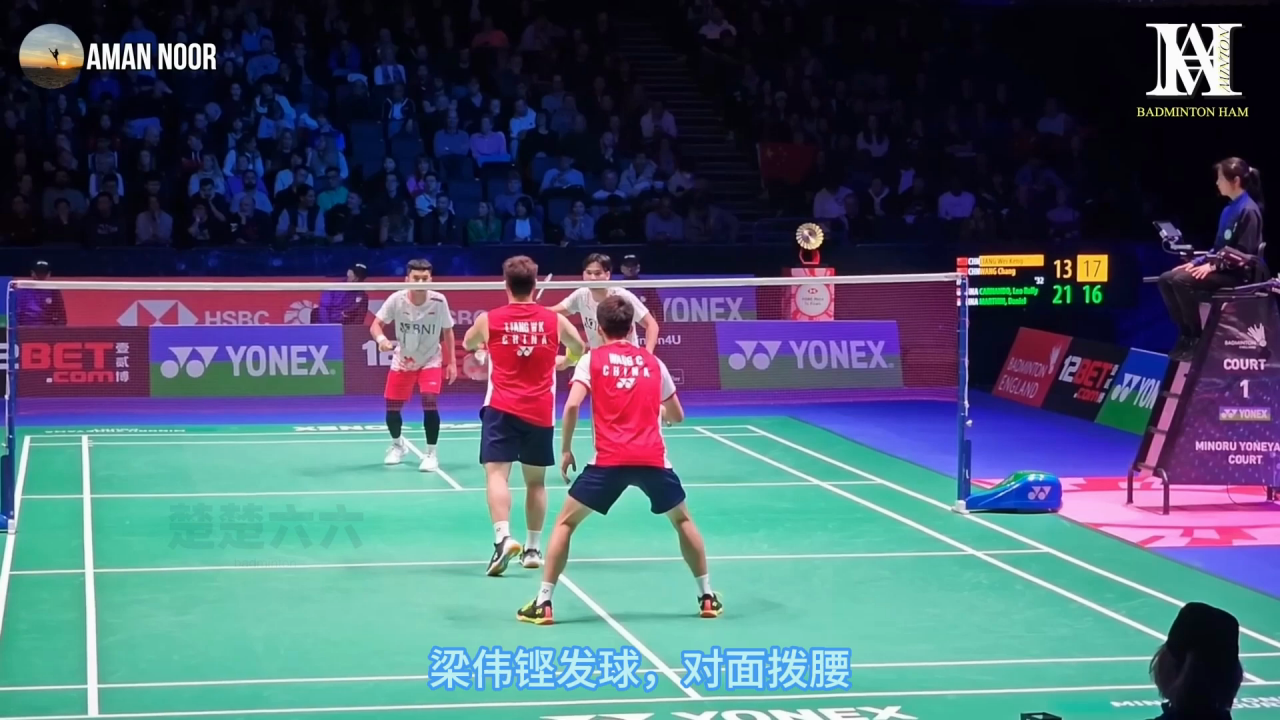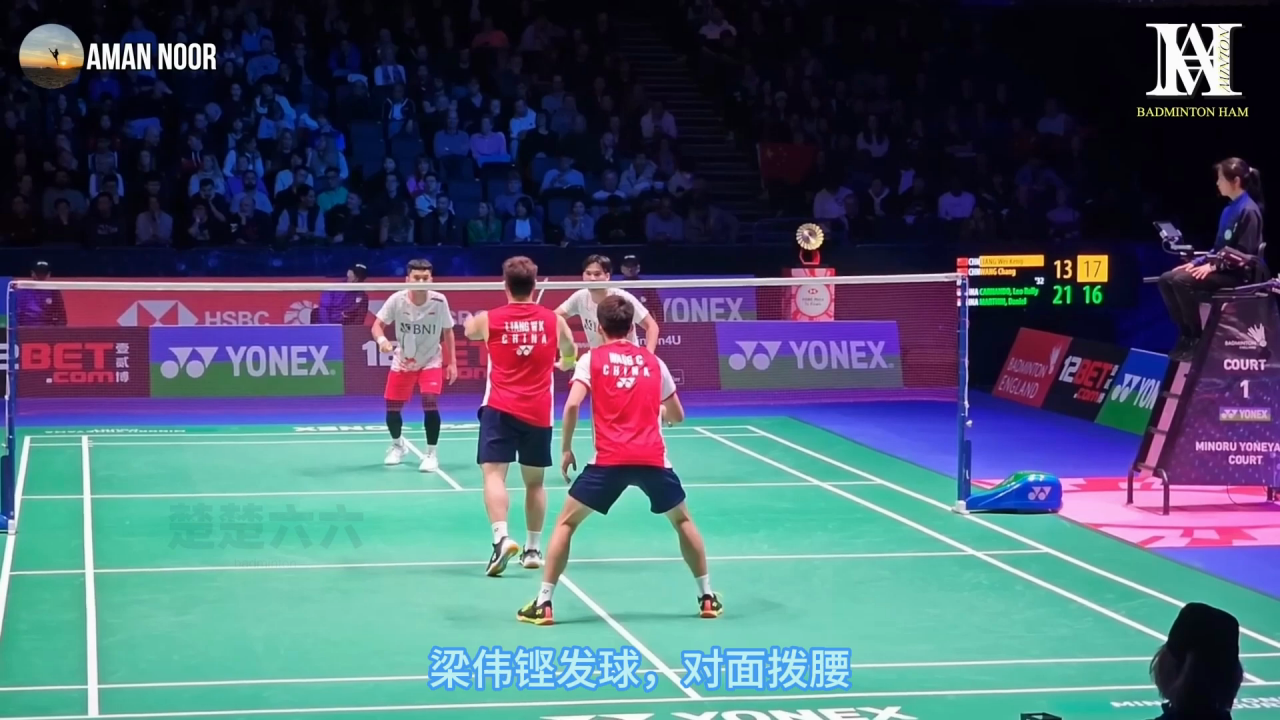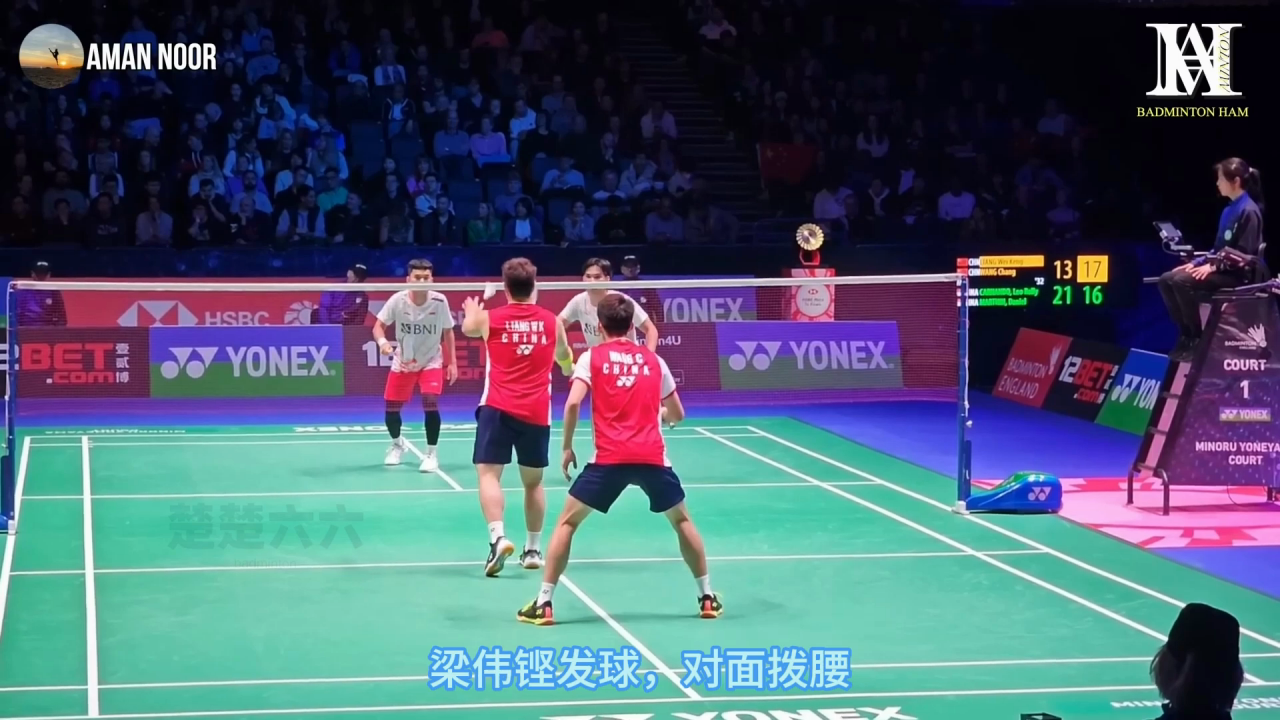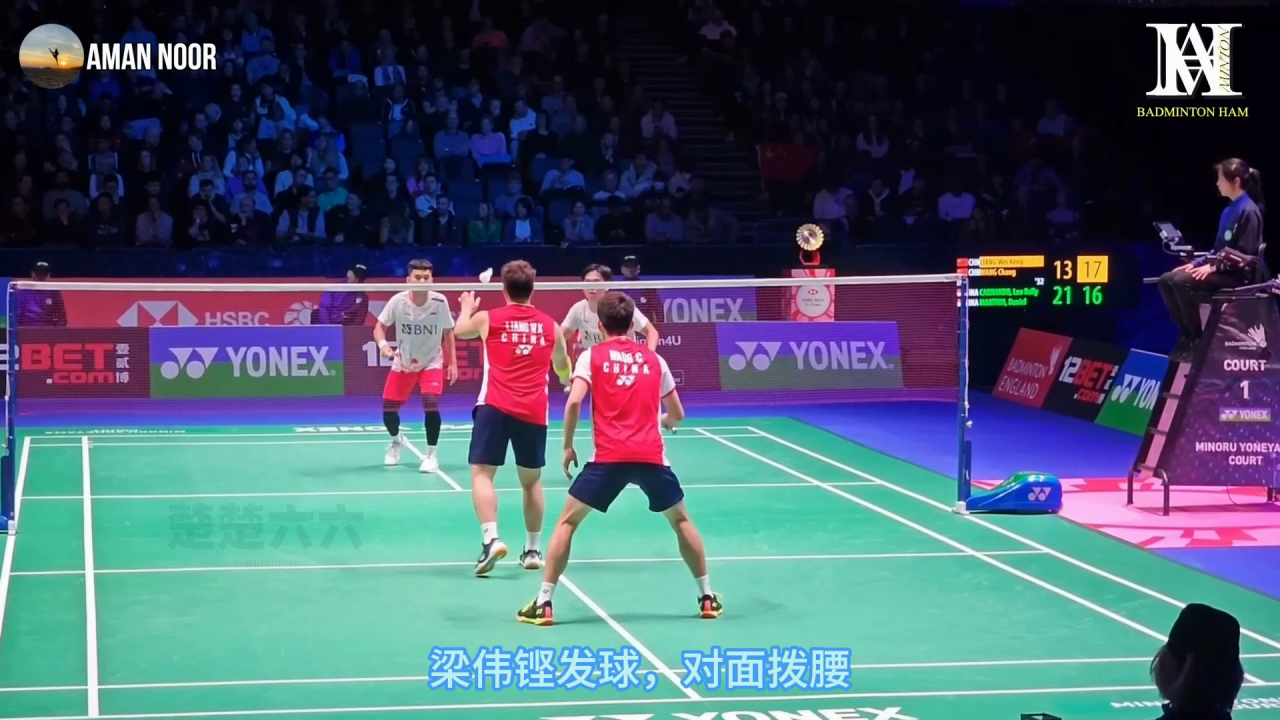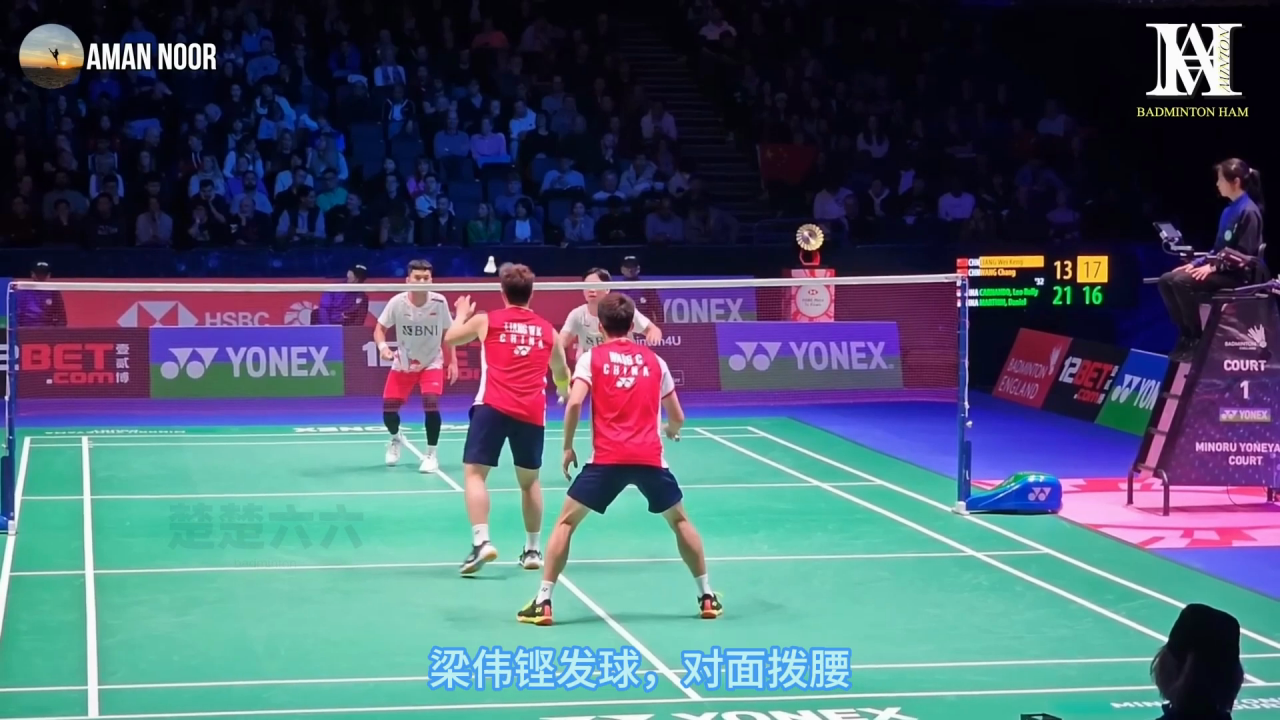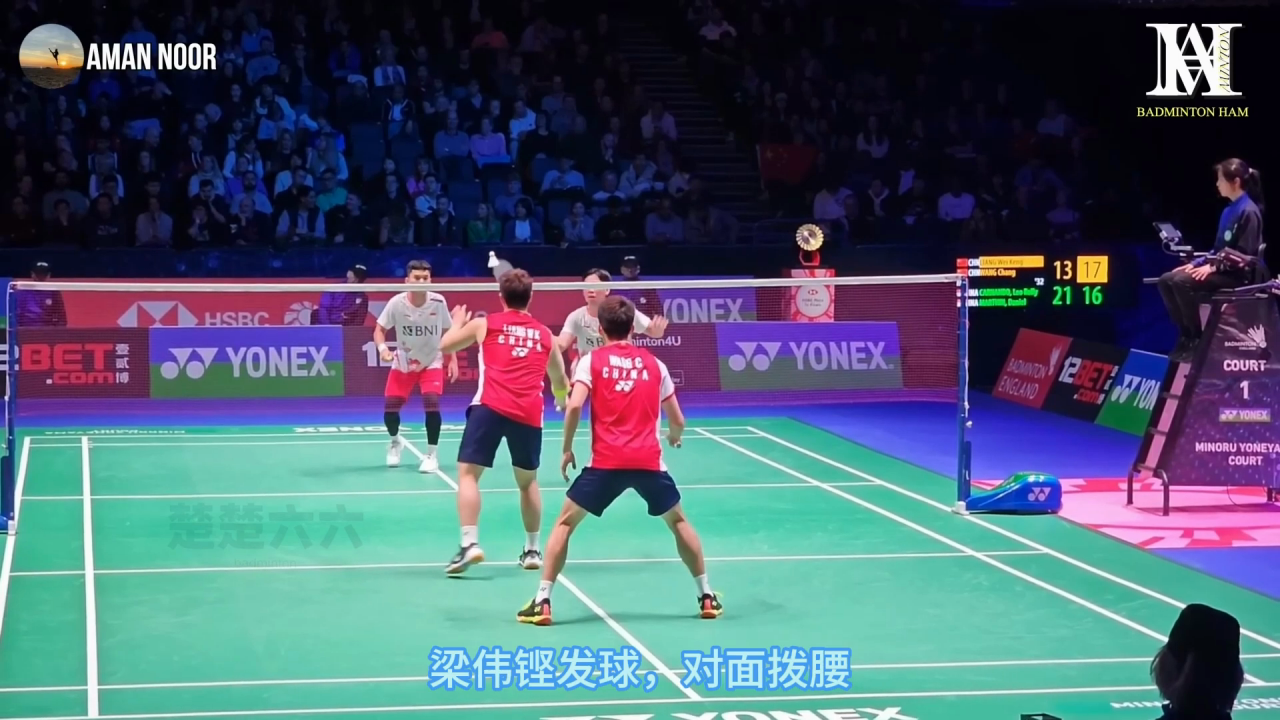
dt=0.2s
person 1, frame 1
left shoulder: (592, 359)
right shoulder: (653, 363)
left elbow: (572, 406)
right elbow: (677, 416)
left wrist: (565, 450)
left hip: (609, 460)
right hip: (653, 459)
left knee: (566, 522)
right knee: (682, 520)
left ankle: (543, 602)
right ankle: (707, 596)
person 1, frame 2
left shoulder: (592, 359)
right shoulder: (653, 362)
left elbow: (572, 405)
right elbow: (677, 416)
left wrist: (566, 449)
left hip: (610, 460)
right hip: (652, 459)
left knee: (566, 522)
right knee: (682, 520)
left ankle: (544, 603)
right ankle: (707, 596)
person 1, frame 3
left shoulder: (592, 357)
right shoulder: (653, 360)
left elbow: (573, 404)
right elbow: (678, 415)
left wrist: (567, 447)
left hip: (609, 458)
right hip: (652, 457)
left knee: (567, 521)
right knee: (682, 520)
left ankle: (544, 603)
right ankle: (708, 597)
person 1, frame 4
left shoulder: (592, 355)
right shoulder: (653, 359)
left elbow: (574, 402)
right elbow: (678, 414)
left wrist: (568, 446)
right wrist: (666, 421)
left hip: (608, 457)
right hip: (651, 456)
left knee: (567, 521)
right knee: (681, 520)
left ankle: (544, 603)
right ankle: (707, 597)
person 1, frame 5
left shoulder: (592, 357)
right shoulder: (654, 361)
left elbow: (575, 403)
right elbow: (677, 417)
left wrist: (568, 447)
right wrist: (671, 430)
left hip: (607, 459)
right hip: (650, 458)
left knee: (566, 522)
right knee: (680, 520)
left ankle: (543, 602)
right ankle: (707, 597)
person 1, frame 6
left shoulder: (592, 360)
right shoulder: (654, 364)
left elbow: (574, 406)
right elbow: (677, 420)
left wrist: (567, 449)
right wrist: (674, 437)
left hip: (606, 462)
right hip: (649, 462)
left knee: (565, 524)
right knee: (678, 522)
left ankle: (542, 601)
right ankle: (707, 596)
person 2, frame 1
left shoulder: (489, 319)
right shoulder: (554, 320)
left elbow: (467, 344)
right elbow: (579, 348)
left wrist: (482, 348)
left hip: (502, 408)
right hip: (540, 412)
left knee: (497, 474)
right knee: (536, 481)
left ankle: (503, 538)
right ankle: (533, 549)
person 2, frame 2
left shoulder: (487, 319)
right shoulder: (553, 320)
left elbow: (470, 333)
right elbow: (571, 353)
left wrist: (471, 324)
right wrist: (563, 362)
left hip: (500, 409)
right hip: (539, 412)
left knee: (494, 474)
right knee: (535, 481)
left ankle: (502, 538)
right ankle: (533, 549)
person 2, frame 3
left shoulder: (488, 318)
right shoulder: (552, 322)
left elbow: (467, 328)
right elbow: (565, 358)
left wrist: (472, 311)
right wrist: (567, 367)
left hip: (498, 408)
right hip: (537, 411)
left knee: (488, 474)
right knee: (533, 481)
left ankle: (498, 537)
right ankle: (533, 549)
person 2, frame 4
left shoulder: (488, 319)
right shoulder: (550, 325)
left elbow: (459, 331)
right elbow: (563, 367)
left wrist: (466, 308)
right wrist: (567, 378)
left hip: (495, 407)
right hip: (534, 411)
left knee: (481, 474)
right knee: (532, 481)
left ankle: (491, 539)
right ankle: (533, 550)
person 2, frame 5
left shoulder: (486, 321)
right shoulder: (548, 331)
left elbow: (450, 339)
right elbow: (562, 376)
left wrist: (461, 314)
right wrist: (564, 391)
left hip: (493, 407)
right hip: (532, 413)
left knee: (474, 474)
right knee: (530, 481)
left ankle: (482, 542)
right ankle: (533, 550)
person 2, frame 6
left shoulder: (484, 324)
right shoulder: (546, 335)
left elbow: (446, 346)
right elbow: (560, 383)
left wrist: (457, 322)
right wrist: (563, 400)
left hip: (491, 408)
right hip: (529, 414)
left knee: (468, 474)
right knee: (528, 481)
left ankle: (469, 544)
right ankle: (532, 550)
person 3, frame 1
left shoulder: (439, 301)
right shoulder: (396, 300)
left elbow: (447, 331)
right elbow: (376, 325)
left wrist: (452, 362)
right wrist: (382, 340)
left hip: (431, 361)
right hip: (402, 361)
left knee: (430, 402)
right knee: (392, 407)
left ankle: (431, 453)
right ankle: (397, 444)
person 3, frame 2
left shoulder: (439, 301)
right shoulder: (396, 300)
left elbow: (448, 332)
right elbow: (377, 326)
left wrist: (452, 362)
right wrist: (382, 341)
left hip: (431, 361)
right hip: (402, 362)
left knee: (430, 403)
right knee: (392, 408)
left ankle: (431, 453)
right ankle: (397, 444)
person 3, frame 3
left shoulder: (440, 301)
right shoulder: (397, 300)
left elbow: (447, 332)
right elbow: (378, 326)
left wrist: (452, 362)
right wrist: (383, 342)
left hip: (431, 362)
right hip: (402, 362)
left knee: (430, 402)
right knee: (391, 408)
left ankle: (431, 454)
right ankle: (397, 444)
person 3, frame 4
left shoulder: (440, 302)
right shoulder: (397, 301)
left elbow: (448, 332)
right elbow: (379, 327)
left wrist: (452, 362)
right wrist: (383, 344)
left hip: (432, 362)
right hip: (402, 363)
left knee: (431, 403)
right knee: (389, 408)
left ankle: (431, 454)
right ankle: (396, 441)
person 3, frame 5
left shoulder: (439, 302)
right shoulder: (397, 303)
left elbow: (448, 332)
right elbow: (379, 329)
left wrist: (452, 361)
right wrist: (383, 347)
left hip: (432, 363)
right hip: (403, 364)
left knee: (431, 403)
right knee: (389, 408)
left ankle: (431, 454)
right ankle: (396, 439)
person 3, frame 6
left shoulder: (438, 302)
right shoulder: (396, 303)
left elbow: (447, 331)
right elbow: (379, 330)
left wrist: (452, 359)
right wrist: (382, 348)
left hip: (432, 362)
right hip: (403, 363)
left knee: (432, 403)
right knee: (391, 407)
left ankle: (431, 454)
right ankle: (395, 441)
person 4, frame 1
left shoulder: (1248, 211)
right shoulder: (1229, 210)
left elbow: (1243, 253)
left wrist: (1212, 266)
right wrist: (1197, 262)
left hip: (1238, 273)
right hip: (1221, 268)
left knee: (1182, 281)
right knee: (1166, 279)
left ankle: (1197, 338)
right ankle: (1186, 334)
person 4, frame 2
left shoulder: (1248, 211)
right shoulder: (1229, 210)
left elbow: (1243, 253)
left wrist: (1212, 266)
right wrist: (1197, 262)
left hip: (1238, 274)
right hip: (1221, 268)
left knee: (1182, 281)
right knee: (1166, 279)
left ankle: (1197, 338)
right ankle: (1186, 334)
person 4, frame 3
left shoulder: (1248, 211)
right shoulder: (1229, 210)
left elbow: (1243, 254)
left wrist: (1212, 266)
right wrist: (1197, 263)
left hip: (1238, 274)
right hip: (1221, 269)
left knee: (1183, 281)
right knee: (1166, 280)
left ankle: (1197, 339)
right ankle: (1186, 335)
person 4, frame 4
left shoulder: (1248, 211)
right shoulder: (1229, 210)
left elbow: (1244, 254)
left wrist: (1213, 267)
right wrist: (1197, 263)
left hip: (1238, 274)
right hip: (1221, 269)
left knee: (1182, 281)
right knee: (1166, 280)
left ankle: (1197, 339)
right ankle: (1186, 335)
person 4, frame 5
left shoulder: (1248, 212)
right shoulder: (1229, 211)
left elbow: (1244, 254)
left wrist: (1213, 267)
right wrist: (1197, 263)
left hip: (1238, 274)
right hip: (1220, 268)
left knee: (1182, 282)
right knee: (1166, 280)
left ankle: (1197, 339)
right ankle: (1186, 335)
person 4, frame 6
left shoulder: (1248, 212)
right shoulder: (1229, 211)
left elbow: (1244, 254)
left wrist: (1213, 267)
right wrist: (1196, 263)
left hip: (1237, 274)
right hip: (1220, 268)
left knee: (1182, 282)
right knee: (1166, 280)
left ankle: (1197, 339)
right ankle: (1186, 335)
